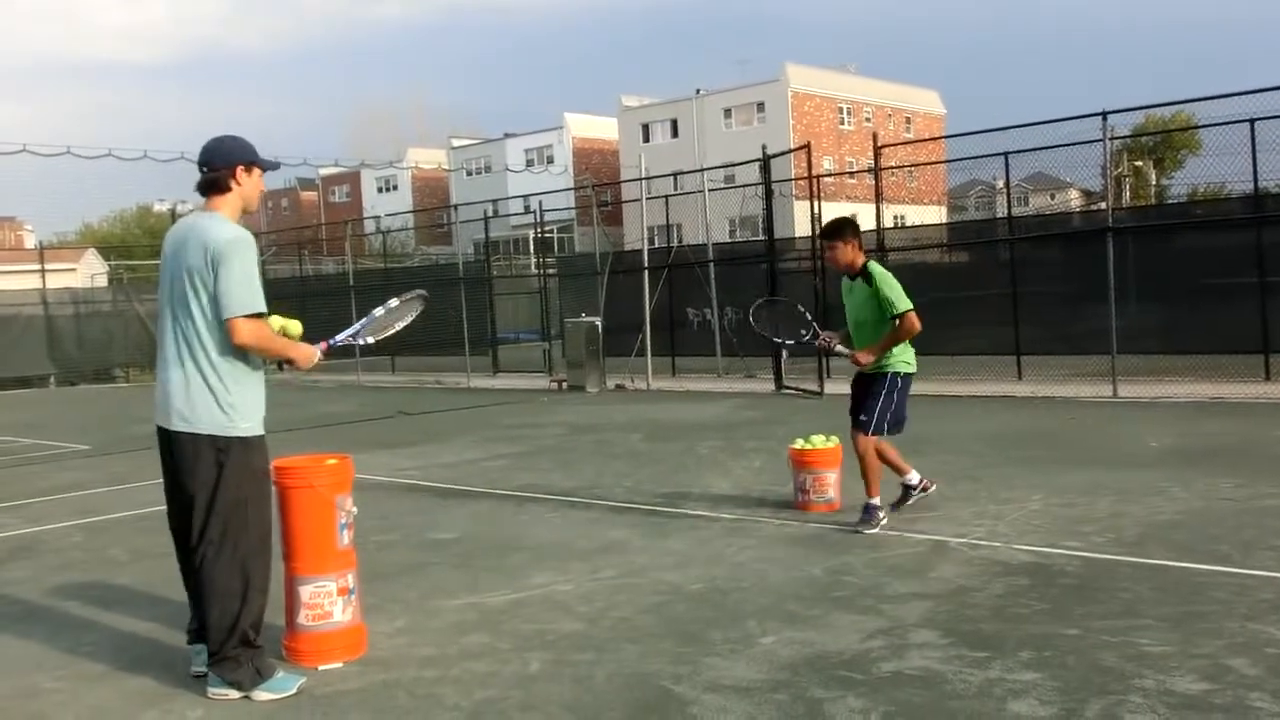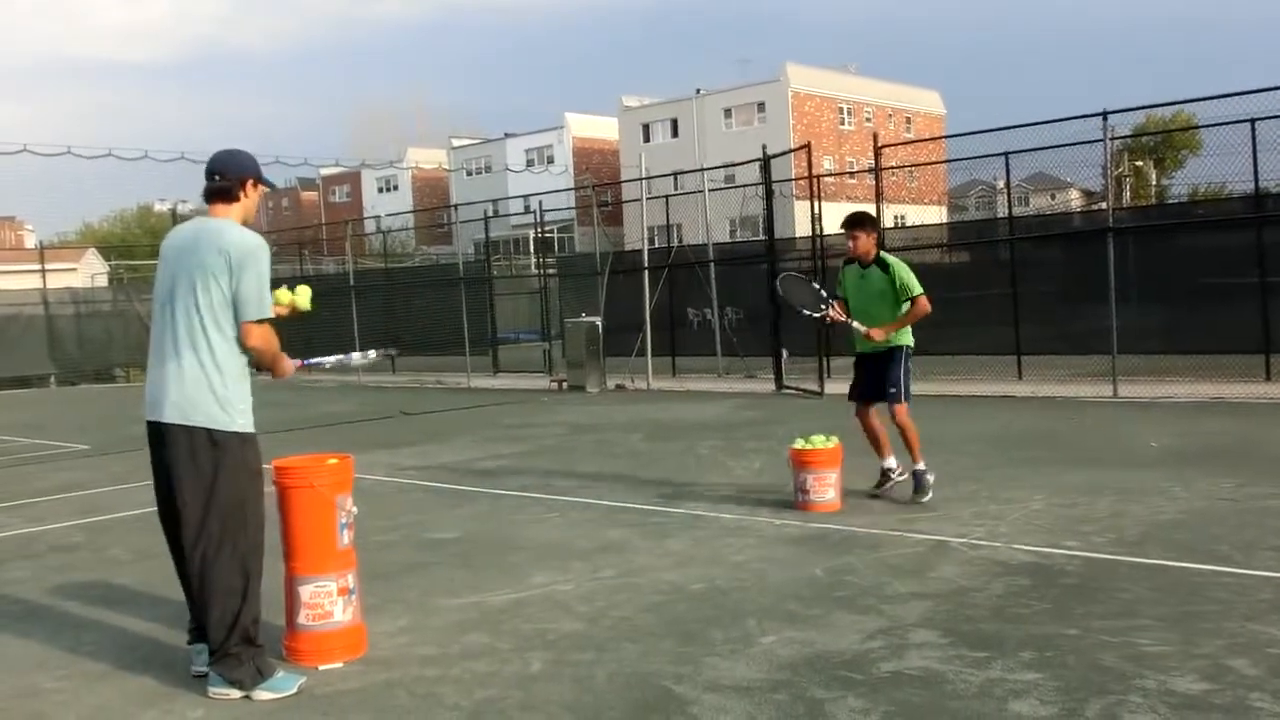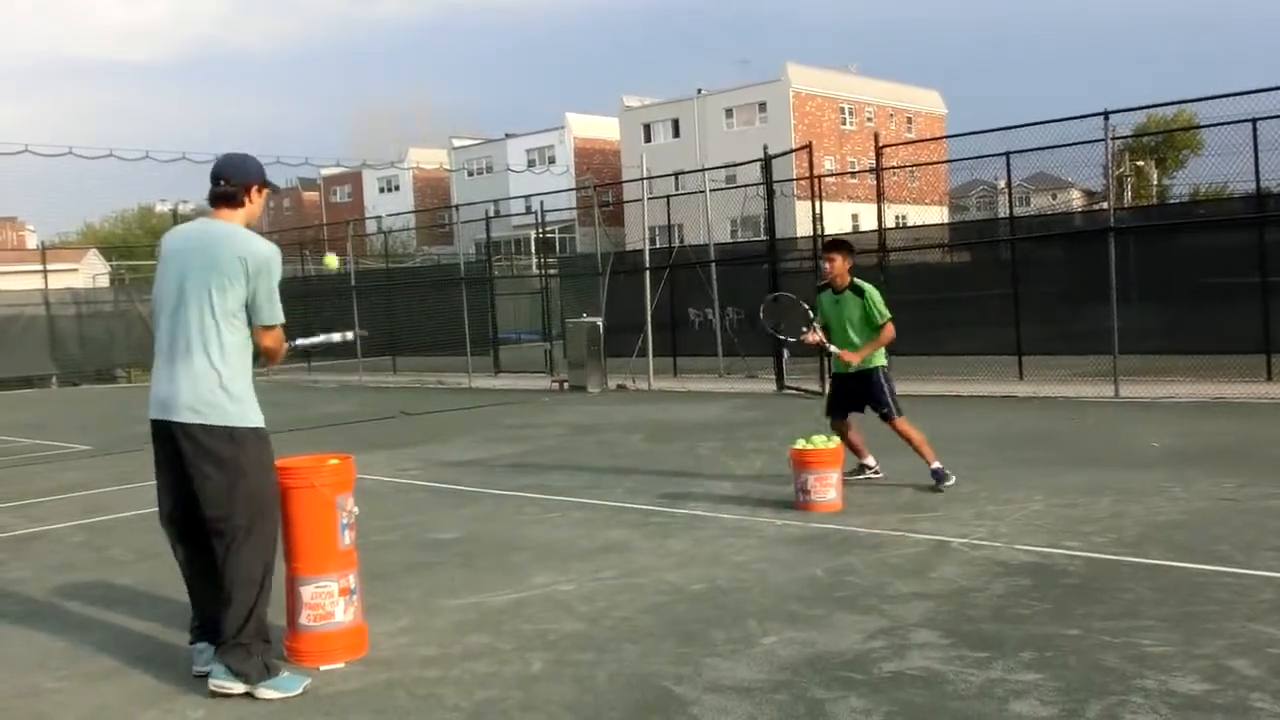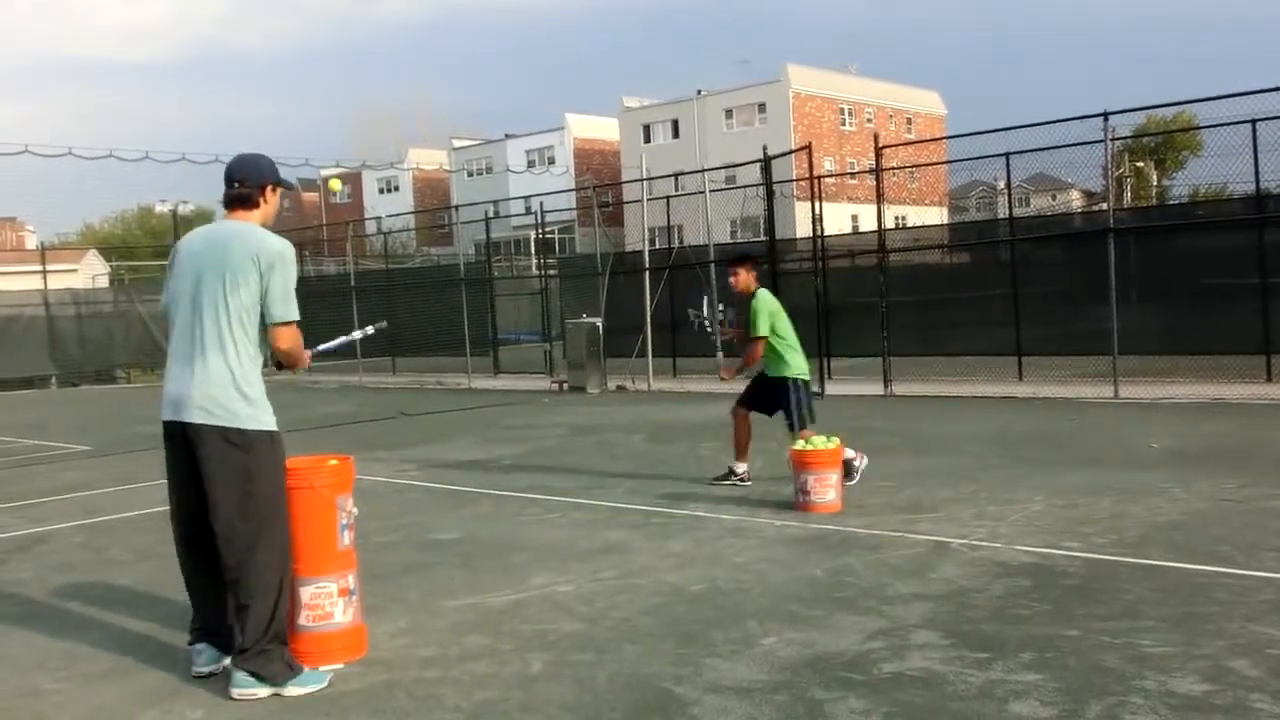
dt=0.4s
person 1, frame 1
left shoulder: (180, 233)
right shoulder: (231, 239)
right elbow: (242, 332)
left wrist: (267, 333)
right wrist: (293, 350)
left hip: (179, 413)
right hip: (221, 419)
left knee: (198, 536)
right knee: (237, 541)
left ankle: (206, 642)
right ankle: (234, 667)
person 1, frame 2
left shoulder: (176, 239)
right shoulder: (245, 244)
right elbow: (254, 337)
left wrist: (263, 308)
right wrist: (279, 363)
left hip: (166, 408)
right hip: (213, 414)
left knee: (191, 534)
right knee: (231, 538)
left ankle: (206, 641)
right ankle: (234, 665)
person 1, frame 3
left shoulder: (172, 240)
right shoulder: (258, 251)
right elbow: (268, 339)
right wrist: (279, 350)
left hip: (168, 407)
right hip: (223, 412)
left knee: (192, 530)
right knee: (250, 530)
left ankle: (208, 640)
right ankle: (241, 659)
person 1, frame 4
left shoulder: (189, 244)
right shoulder: (272, 248)
right elbow: (282, 339)
right wrist: (300, 357)
left hip: (179, 408)
right hip: (235, 413)
left knee: (198, 533)
right knee: (259, 538)
left ankle: (210, 642)
right ankle: (259, 664)
person 2, frame 1
left shoulder: (879, 278)
right shoulder: (848, 281)
left elbow: (912, 325)
left wrist: (872, 352)
right wrist: (839, 338)
left hip: (891, 369)
right hip: (870, 369)
left knee: (863, 440)
right knee: (865, 437)
left ankle: (873, 506)
right ankle: (914, 481)
person 2, frame 2
left shoulder: (893, 267)
right shoulder: (847, 268)
left elbow: (923, 306)
right elbow: (844, 303)
left wrist: (884, 330)
right wrist: (838, 312)
left hip: (896, 346)
right hip: (866, 348)
left knee: (898, 411)
right knee: (863, 411)
left ankle: (920, 470)
right ankle: (890, 467)
person 2, frame 3
left shoulder: (866, 292)
right shoulder: (822, 294)
left elbow: (888, 331)
right elbow: (824, 328)
left wrist: (859, 355)
right wrist: (816, 336)
left hip: (871, 366)
right hip: (842, 370)
left knee: (897, 422)
right knee: (838, 423)
left ankle: (936, 467)
right ankle: (869, 464)
person 2, frame 4
left shoulder: (759, 303)
right shoulder: (759, 298)
left elbow: (757, 351)
left wrist: (733, 371)
left hip: (790, 373)
right hip: (773, 372)
left knee: (802, 434)
right knee: (739, 411)
left ankle: (853, 459)
right ankle: (739, 470)
